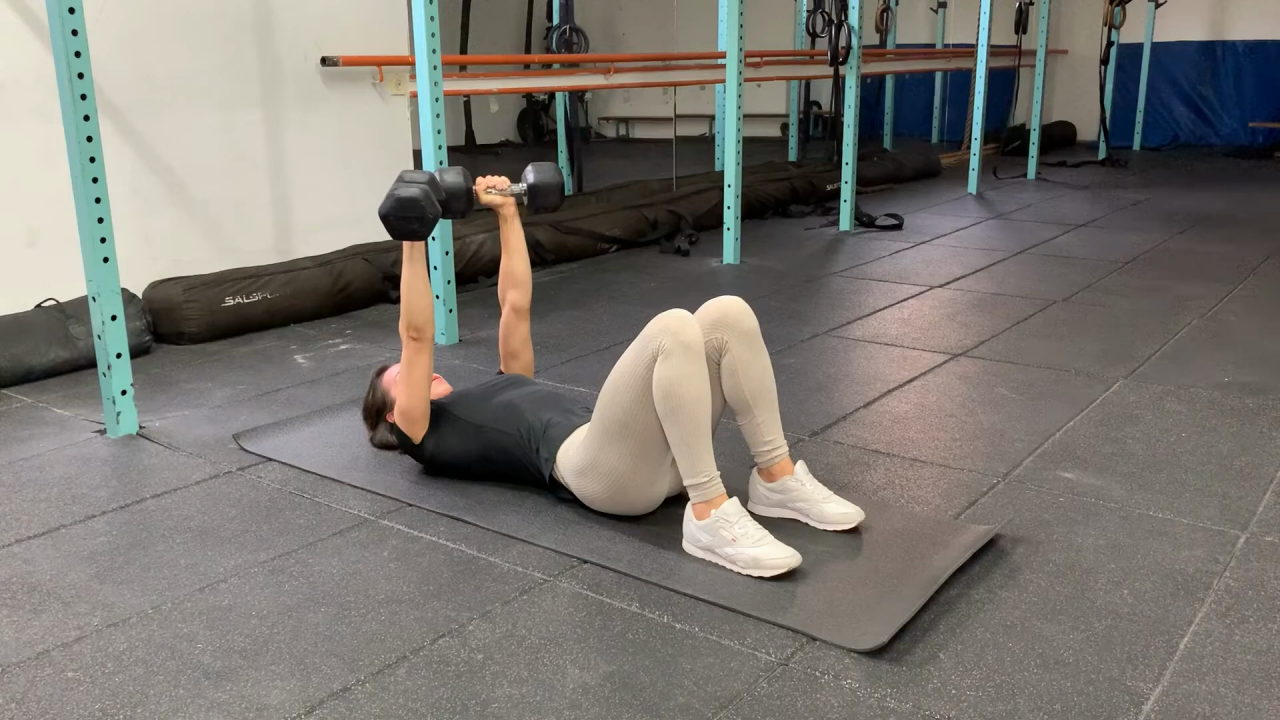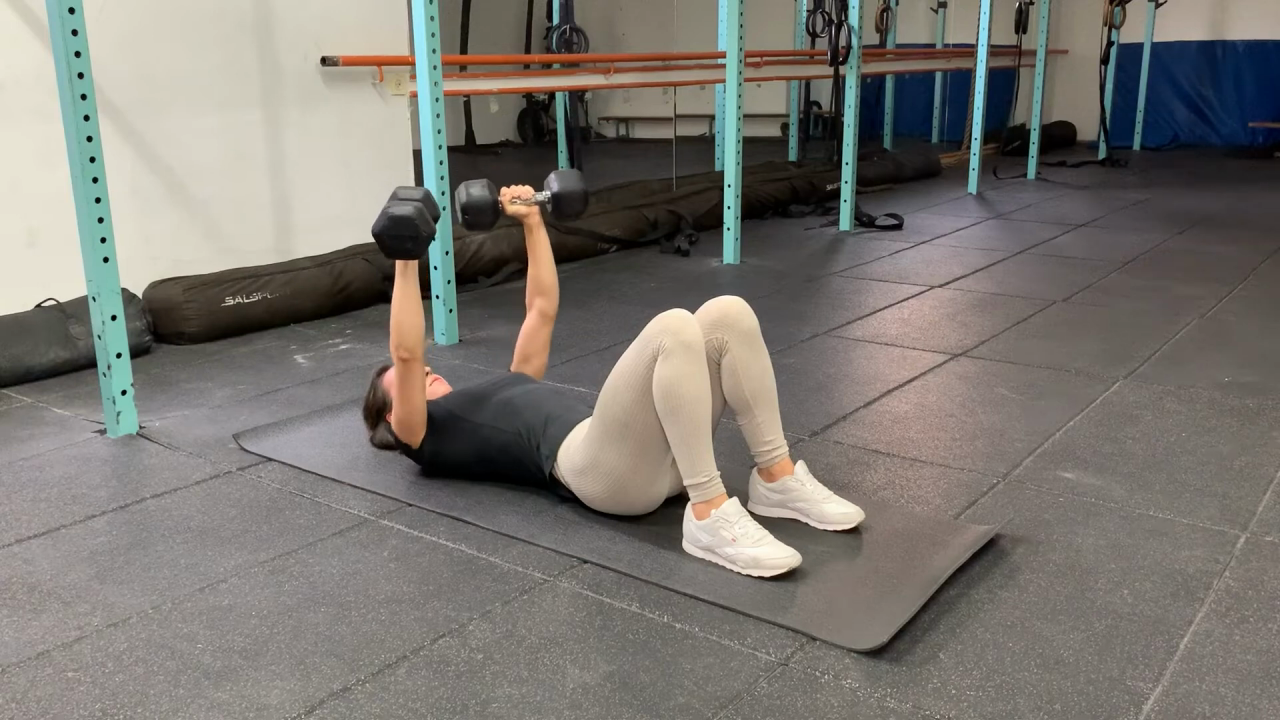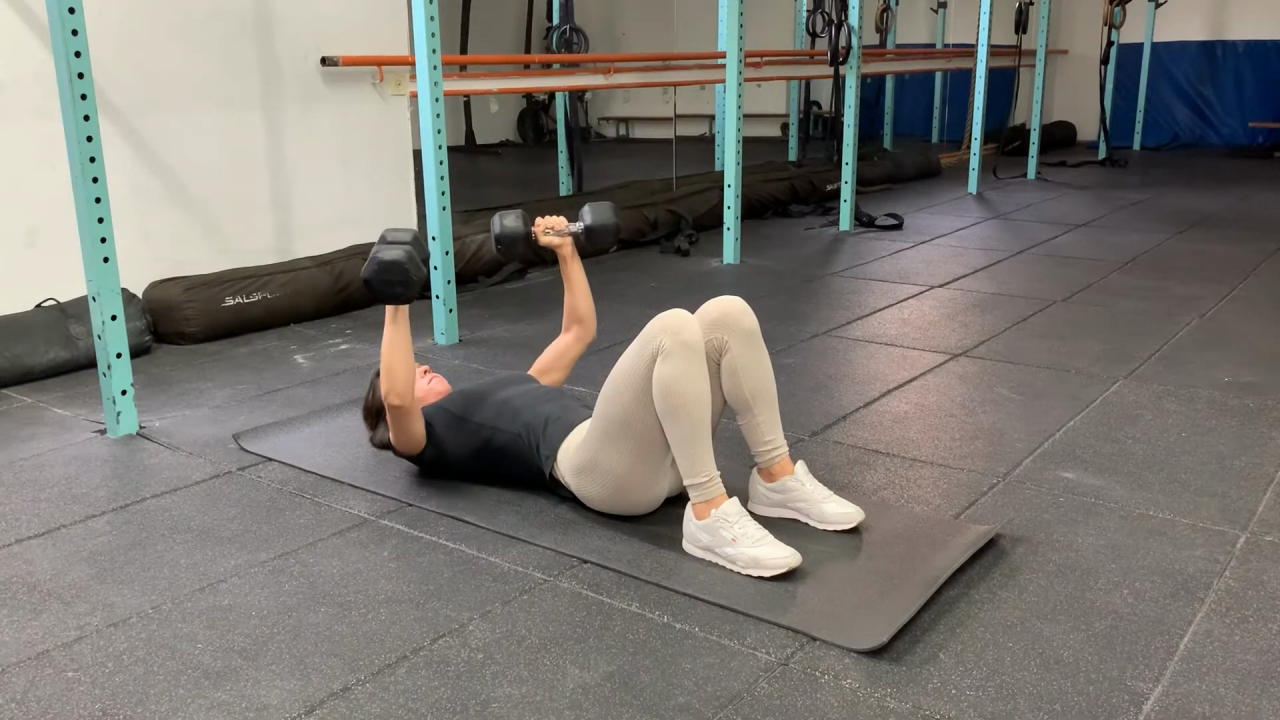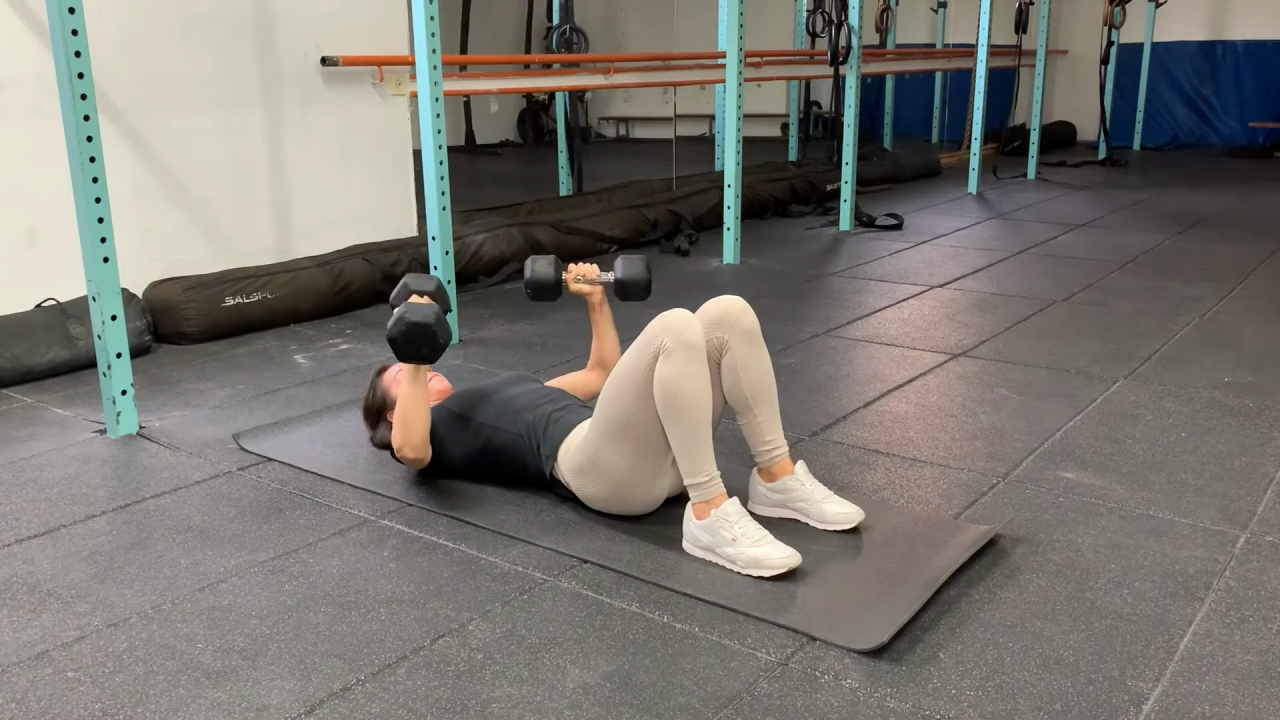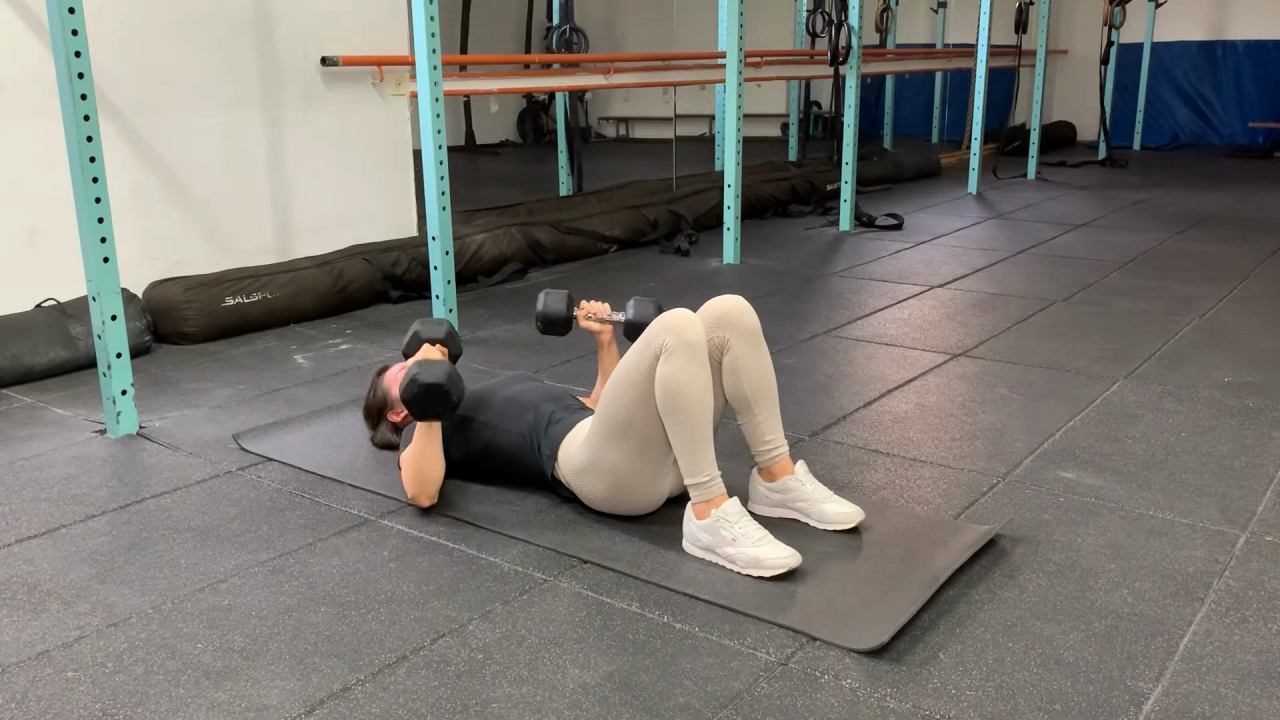
dt=1s
person 1, frame 1
left shoulder: (498, 391)
right shoulder: (427, 434)
left elbow: (516, 305)
right elbow: (417, 337)
left wrist: (507, 213)
right wrist: (413, 241)
left hip: (653, 454)
right hip: (601, 470)
left knee: (727, 315)
right knee: (673, 328)
left ankle: (777, 479)
right ankle: (710, 515)
person 1, frame 2
left shoulder: (501, 389)
right shoulder: (426, 435)
left elbow: (542, 310)
right elbow: (406, 355)
left wrist: (532, 222)
right wrist: (406, 261)
left hip: (654, 456)
right hip: (597, 466)
left knee: (727, 313)
right knee: (673, 328)
left ankle: (778, 480)
right ankle: (710, 516)
person 1, frame 3
left shoulder: (508, 387)
right shoulder: (426, 437)
left elbow: (579, 332)
right elbow: (395, 399)
left wrist: (566, 252)
right wrist: (396, 305)
left hip: (655, 455)
right hip: (598, 467)
left knee: (727, 314)
right knee: (673, 328)
left ankle: (777, 480)
right ankle: (710, 516)
person 1, frame 4
left shoulder: (493, 395)
right shoulder: (432, 429)
left elbow: (601, 374)
right elbow: (410, 450)
left wrist: (596, 301)
left hip: (653, 453)
right hip: (596, 465)
left knee: (728, 313)
right knee: (674, 329)
left ankle: (778, 480)
right ankle: (710, 516)
person 1, frame 5
left shoulder: (499, 391)
right shoulder: (420, 434)
right elbow: (423, 492)
left wrist: (604, 337)
left hip: (651, 453)
right hip: (596, 466)
left knee: (728, 312)
right knee: (675, 325)
left ankle: (778, 481)
right ankle: (711, 517)
